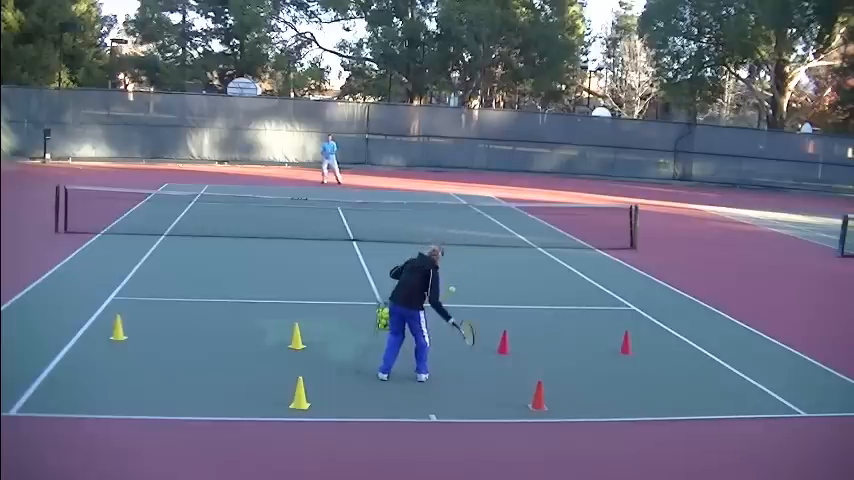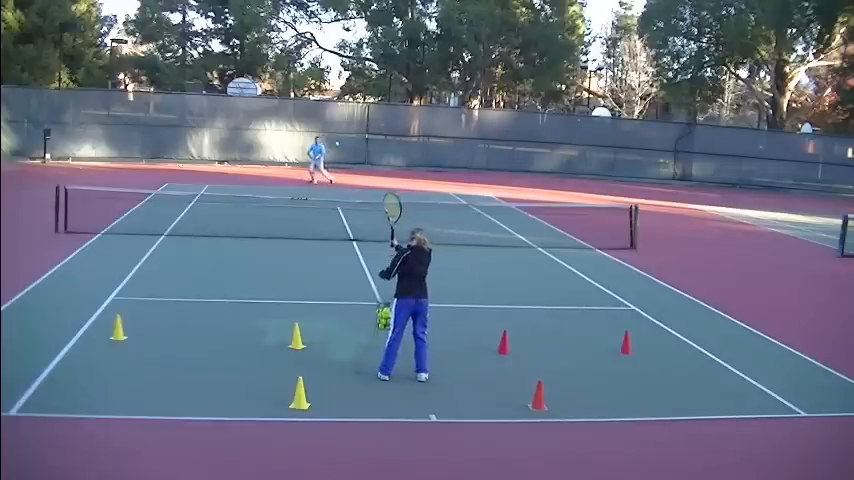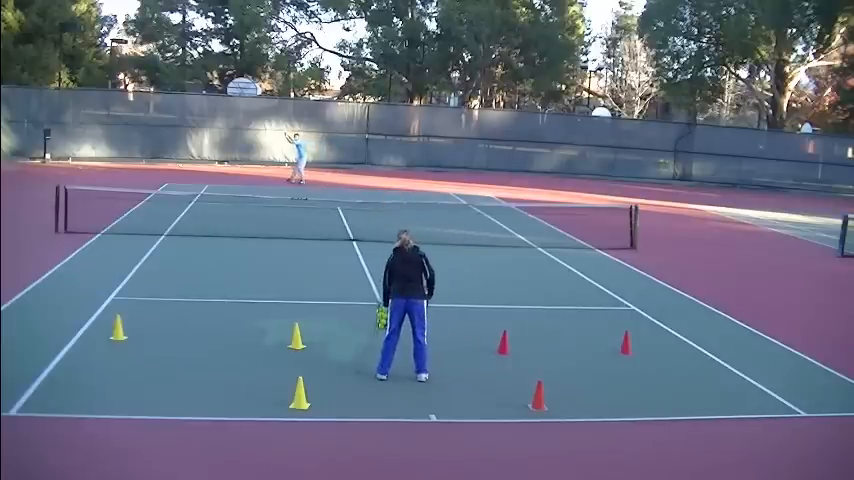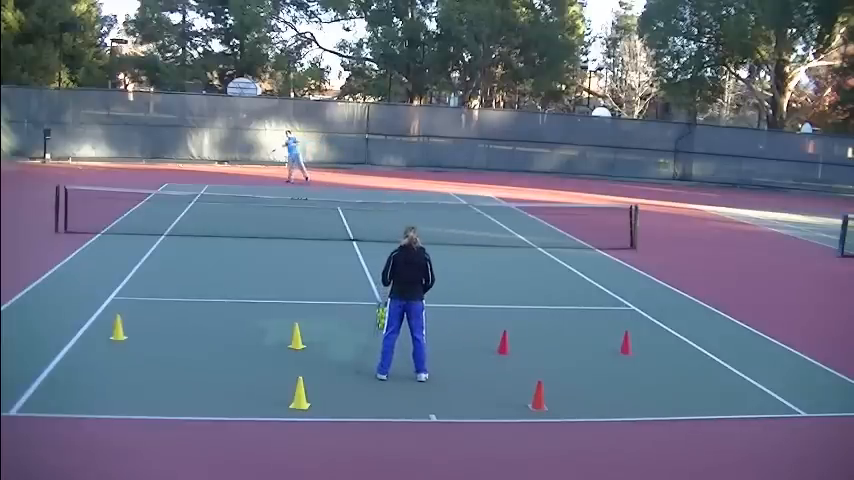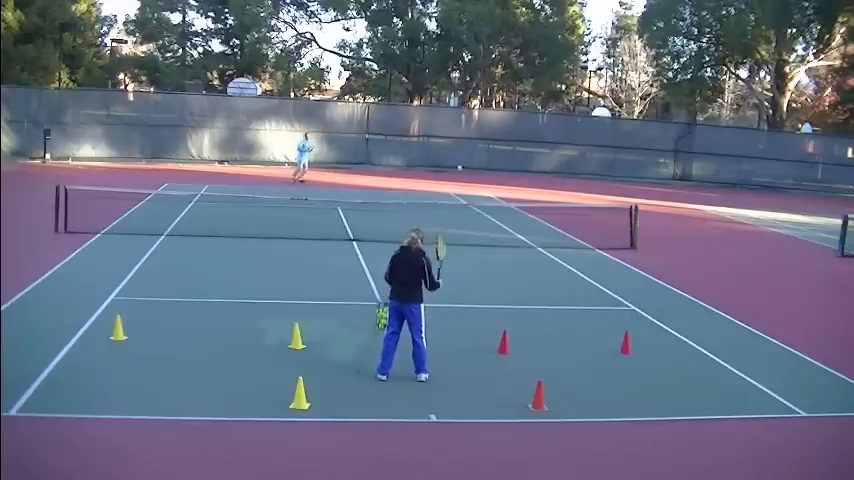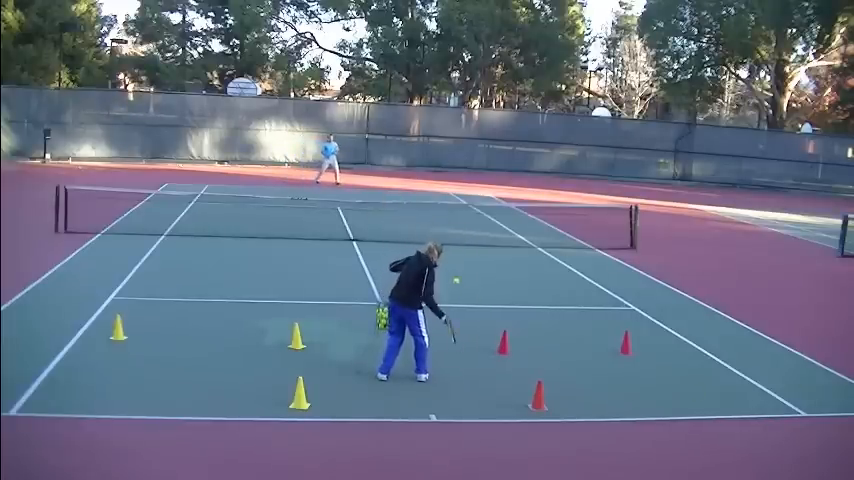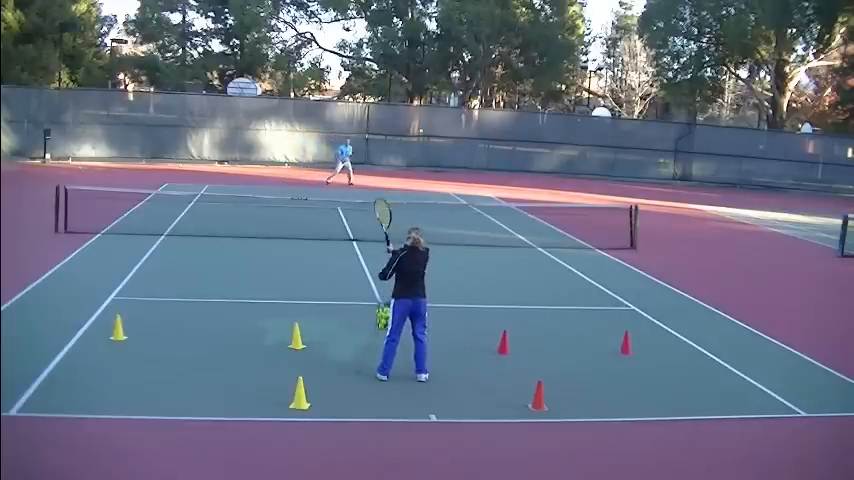
dt=0.7s
person 1, frame 1
left shoulder: (412, 261)
right shoulder: (432, 271)
left elbow: (393, 274)
right elbow: (433, 300)
right wrist: (448, 318)
left hip: (395, 302)
right hip: (413, 307)
left knee: (395, 336)
right knee: (422, 339)
left ankle: (384, 371)
right ankle: (422, 372)
person 1, frame 2
left shoulder: (404, 253)
right shoulder: (427, 255)
left elbow: (390, 273)
left wrist: (382, 274)
right wrist: (398, 247)
left hip: (403, 299)
right hip: (422, 299)
left knee: (395, 335)
right knee: (421, 336)
left ankle: (385, 372)
right ankle: (422, 372)
person 1, frame 3
left shoulder: (392, 258)
right shoulder: (420, 255)
left elbow: (386, 282)
right elbow: (430, 275)
left wrist: (386, 303)
right wrist: (429, 293)
left hip: (397, 299)
right hip: (417, 299)
left knee: (391, 335)
right knee: (419, 336)
left ankle: (382, 371)
right ankle: (422, 372)
person 1, frame 4
left shoulder: (395, 254)
right shoulder: (424, 256)
left elbow: (386, 278)
right elbow: (430, 280)
left wrist: (388, 284)
left hip: (396, 299)
right hip: (416, 301)
left knee: (390, 334)
right knee: (418, 336)
left ankle: (382, 371)
right ankle: (421, 372)
person 1, frame 5
left shoulder: (397, 255)
right shoulder: (423, 259)
left elbow: (388, 278)
right elbow: (431, 285)
right wrist: (438, 283)
left hip: (396, 300)
right hip: (414, 303)
left knee: (391, 336)
right knee: (418, 337)
left ankle: (383, 371)
right ankle: (421, 372)
person 1, frame 6
left shoulder: (412, 259)
right shoulder: (428, 269)
left elbow: (393, 267)
right elbow: (427, 298)
right wrist: (441, 315)
left hip: (394, 301)
right hip: (411, 306)
left knee: (395, 336)
right knee: (421, 339)
left ankle: (383, 371)
right ankle: (421, 373)
person 1, frame 7
left shoulder: (401, 254)
right shoulder: (424, 254)
left elbow: (386, 274)
left wrist: (381, 274)
left hip: (401, 299)
right hip: (420, 299)
left knee: (393, 335)
right knee: (420, 336)
left ankle: (383, 372)
right ankle: (421, 372)
